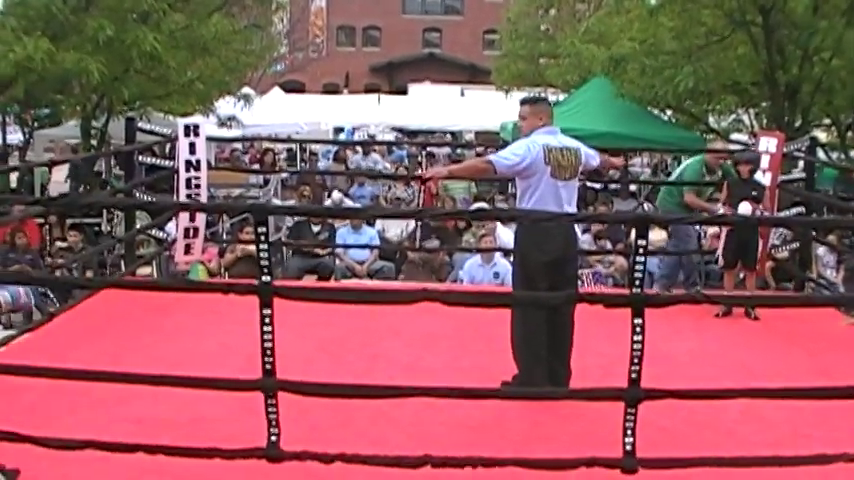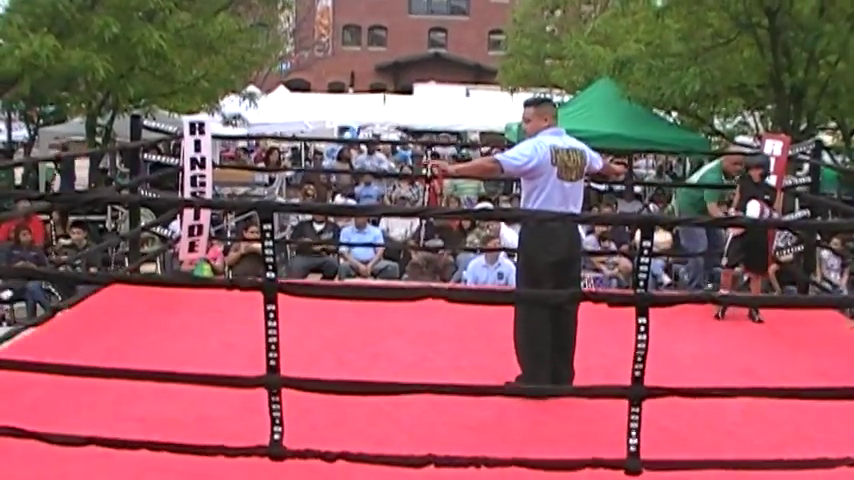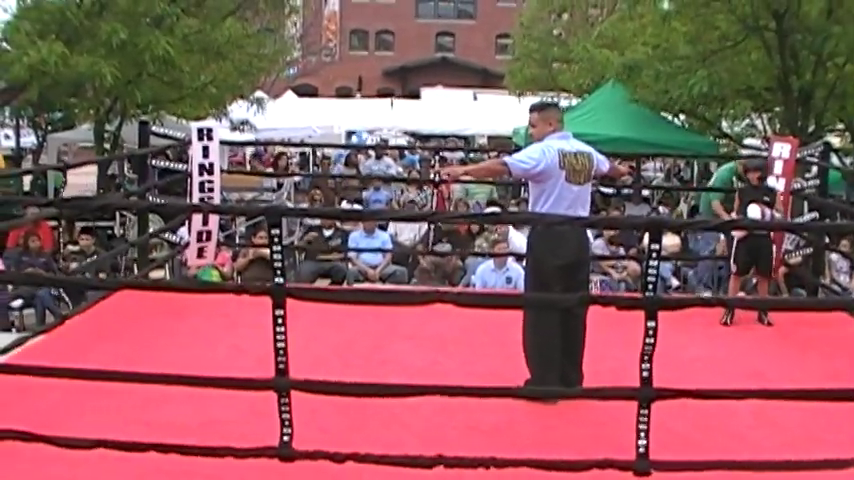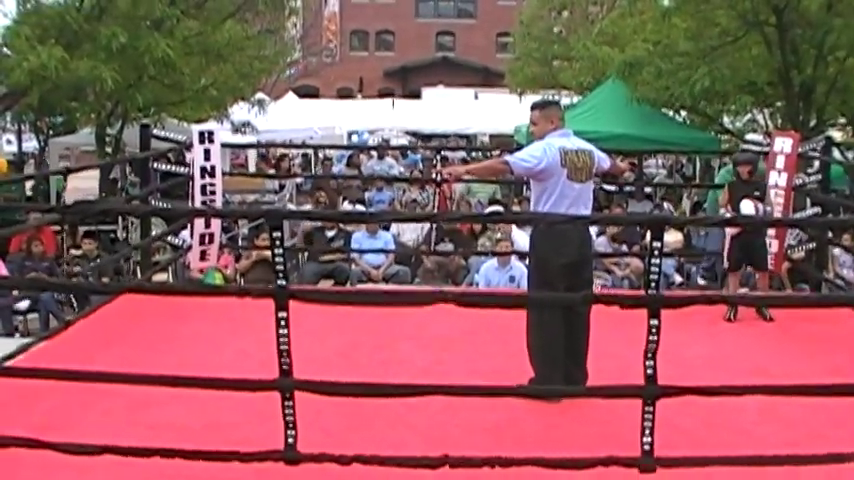
dt=0.3s
person 1, frame 1
left shoulder: (528, 147)
right shoulder: (575, 148)
left elbow: (487, 165)
right elbow: (598, 159)
left wrist: (446, 171)
right wrist: (614, 163)
left hip: (535, 232)
right hip: (565, 232)
left knee: (529, 306)
right knee: (561, 305)
left ankle: (531, 380)
right ankle: (558, 376)
person 1, frame 2
left shoulder: (535, 148)
right shoulder: (580, 149)
left elbow: (494, 164)
right elbow: (601, 165)
left wrist: (455, 168)
right wrist: (616, 171)
left hip: (540, 233)
right hip: (569, 233)
left knee: (532, 307)
right knee: (565, 306)
left ankle: (535, 380)
right ankle: (561, 376)
person 1, frame 3
left shoulder: (542, 151)
right shoulder: (586, 152)
left elbow: (502, 166)
right elbow: (608, 167)
left wrist: (463, 170)
right wrist: (621, 171)
left hip: (548, 237)
right hip: (577, 237)
left knee: (542, 311)
right knee: (573, 308)
left ankle: (544, 383)
right ankle: (570, 380)
person 1, frame 4
left shoulder: (544, 150)
right shoulder: (588, 150)
left elbow: (504, 165)
right elbow: (610, 164)
left wrist: (465, 170)
right wrist: (622, 168)
left hip: (551, 235)
right hip: (580, 235)
left knee: (545, 310)
right knee: (577, 307)
left ankle: (548, 382)
right ankle: (574, 378)
person 2, frame 1
left shoulder: (760, 188)
right shoulder: (730, 184)
right elbow: (721, 204)
left wrist: (757, 211)
left hip: (751, 232)
right hip: (732, 231)
left knee: (750, 270)
right knee: (729, 269)
left ankle: (749, 306)
right ankle: (727, 305)
person 2, frame 2
left shoulder: (773, 191)
right shoulder: (742, 186)
right elbow: (733, 208)
left wrist: (766, 212)
right wrist: (734, 216)
left hip: (760, 235)
right hip: (740, 233)
left knee: (756, 273)
right knee: (727, 269)
left ankle: (753, 309)
right ankle: (724, 303)
person 2, frame 3
left shoulder: (772, 193)
right shoulder: (741, 191)
right elbow: (734, 213)
left wrist: (768, 213)
left hip: (763, 238)
right hip: (743, 237)
left knee: (763, 277)
right knee: (736, 274)
left ankle: (762, 312)
right ankle: (729, 310)
person 2, frame 4
left shoulder: (762, 186)
right shoulder: (730, 186)
right elbow: (722, 207)
left wrist: (760, 208)
right wrist: (728, 216)
left hip: (756, 233)
right hip: (736, 233)
left knee: (763, 271)
right knee: (733, 270)
left ankle: (762, 305)
right ankle: (732, 306)
person 3, frame 1
left shoulder: (722, 167)
right shoulder: (694, 168)
right elbow: (688, 198)
right wrist: (713, 208)
left hip: (685, 207)
right hip: (672, 204)
left knee: (677, 245)
right knee: (689, 245)
left ankle: (662, 284)
right ankle: (691, 287)
person 3, frame 2
left shoulder: (733, 171)
right shoulder: (713, 176)
right elbow: (712, 209)
left hip: (703, 207)
right hip: (689, 206)
right knee: (698, 247)
right ankle: (695, 289)
person 3, frame 3
left shoulder: (752, 176)
right shoulder: (725, 174)
right elbow: (715, 204)
right wrist: (728, 219)
left hip: (735, 211)
right hip: (712, 211)
left knee: (736, 249)
right knee: (709, 248)
left ankle: (729, 287)
right ankle: (704, 289)
person 3, frame 4
left shoulder: (758, 175)
right shoulder: (727, 174)
right elbow: (723, 200)
right wrist: (730, 215)
left hip: (741, 210)
right hip: (718, 208)
left knee: (739, 246)
right knee: (716, 244)
left ankle: (733, 283)
right ankle: (704, 273)
